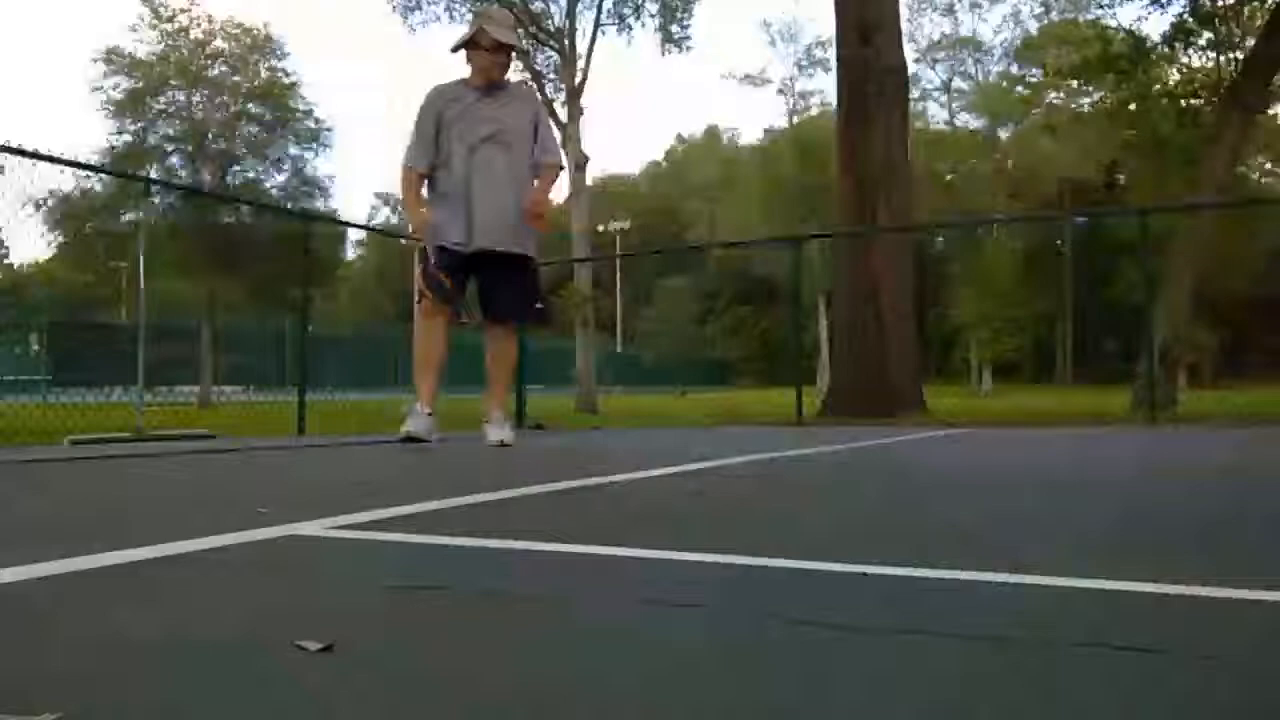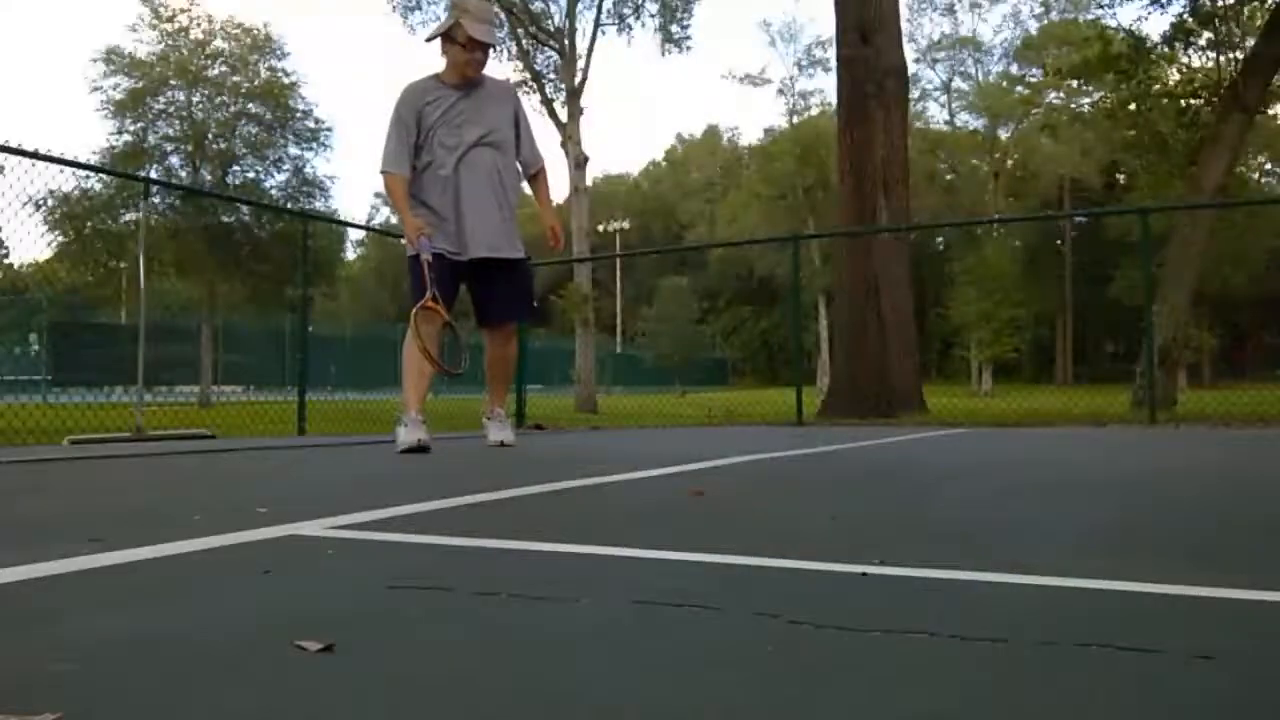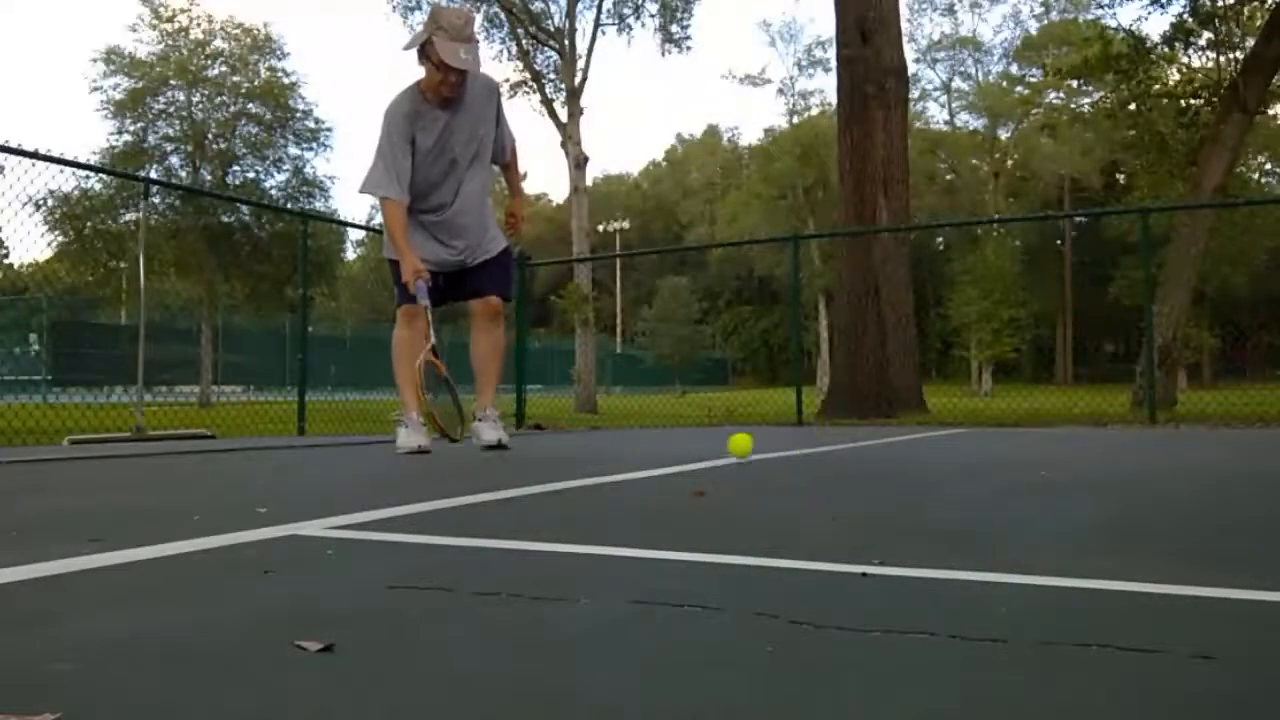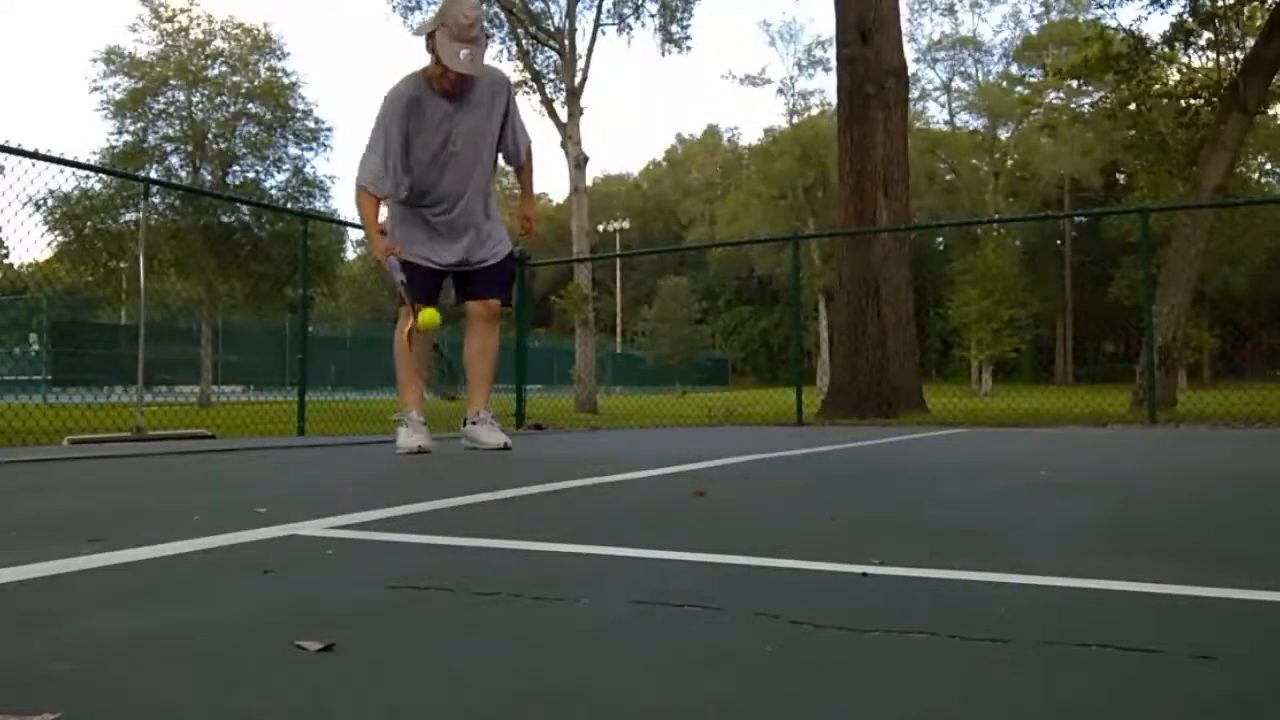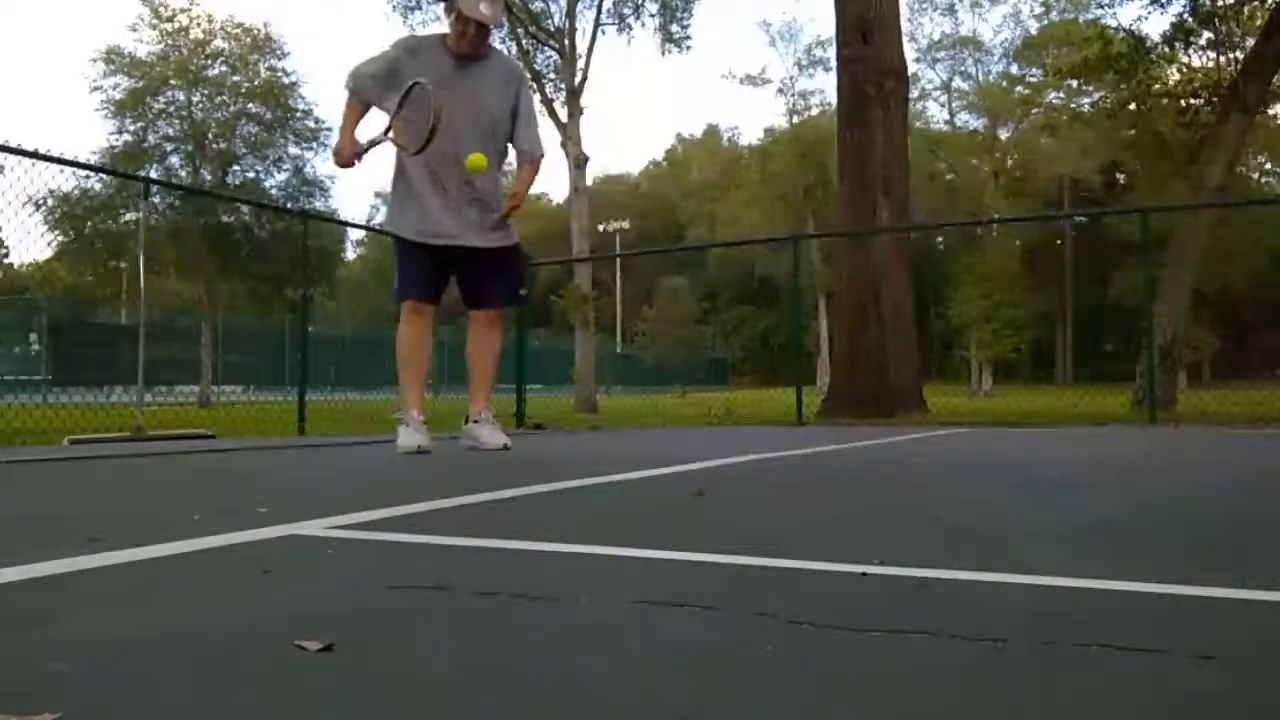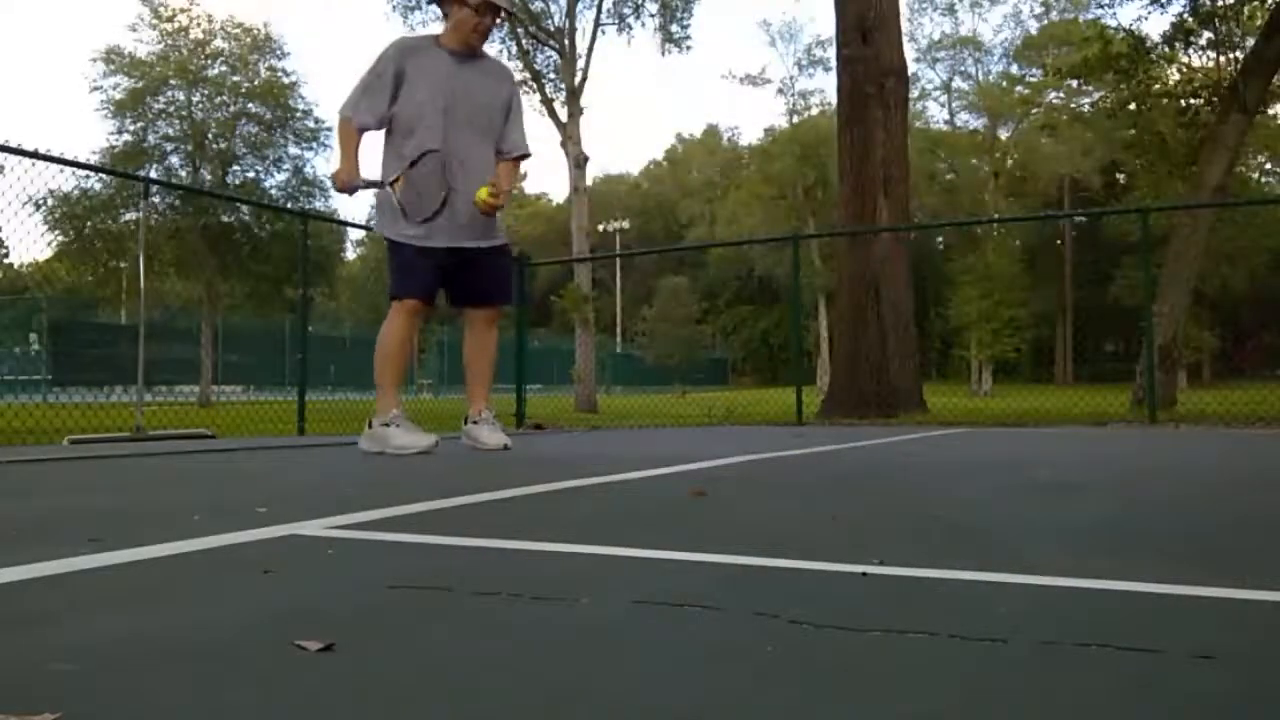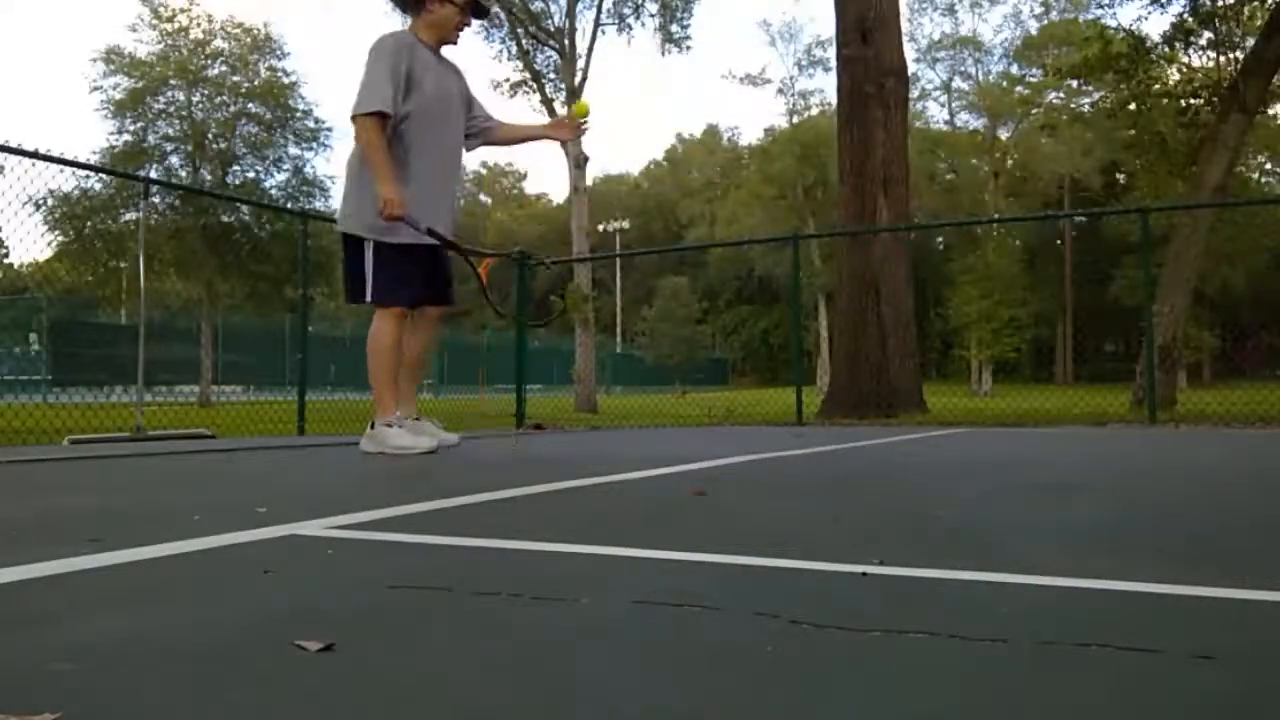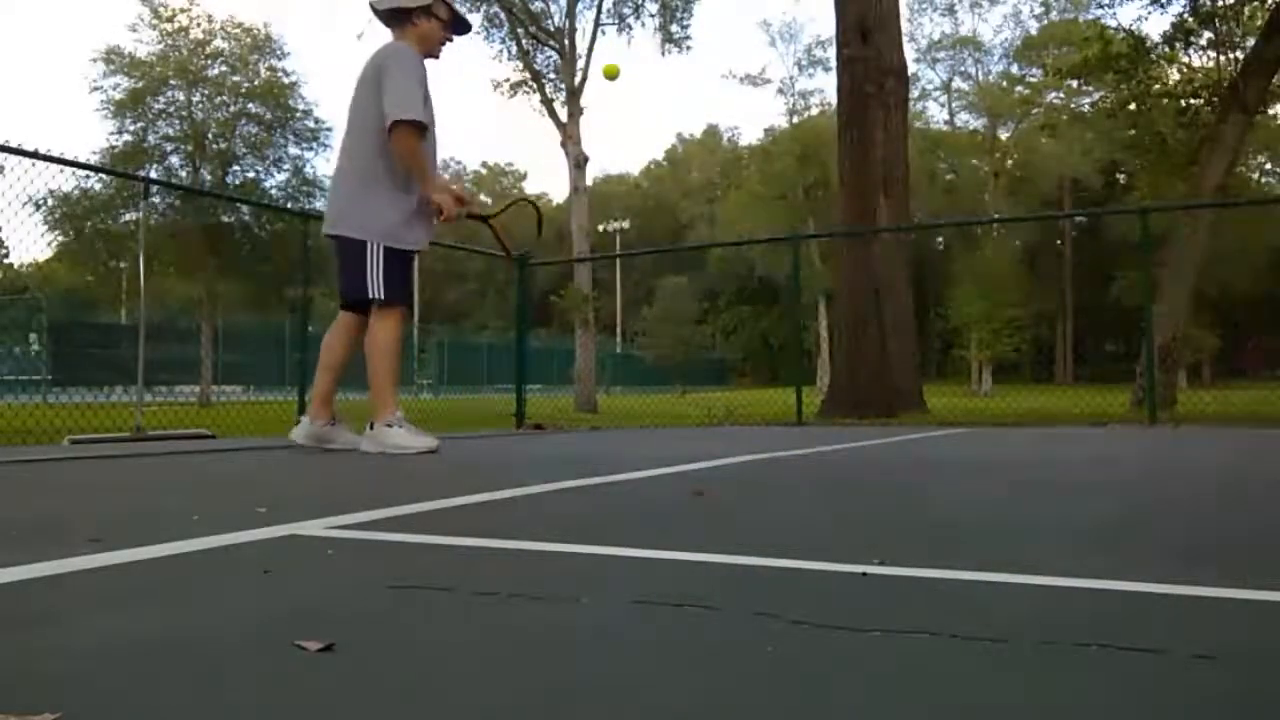
dt=0.3s
person 1, frame 1
left shoulder: (527, 101)
right shoulder: (441, 99)
left elbow: (549, 159)
right elbow: (415, 164)
left wrist: (542, 190)
right wrist: (414, 208)
left hip: (509, 235)
right hip: (447, 232)
left knee: (503, 323)
right knee: (433, 309)
left ankle: (495, 415)
right ankle: (424, 410)
person 1, frame 2
left shoulder: (505, 96)
right shoulder: (417, 97)
left elbow: (530, 161)
right elbow: (394, 168)
left wrist: (547, 210)
right wrist: (406, 216)
left hip: (497, 238)
right hip: (436, 238)
left knee: (502, 327)
left ankle: (496, 412)
right ankle: (412, 419)
person 1, frame 3
left shoulder: (486, 91)
right shoulder: (402, 113)
left elbow: (503, 148)
right elbow: (392, 193)
left wrist: (516, 196)
right wrist: (405, 256)
left hip: (477, 233)
right hip: (418, 234)
left knee: (490, 307)
right knee: (411, 313)
left ankle: (484, 413)
right ankle: (410, 420)
person 1, frame 4
left shoulder: (497, 86)
right shoulder: (403, 100)
left elbow: (517, 148)
right elbow: (371, 181)
left wrist: (527, 199)
right wrist: (374, 235)
left hip: (481, 231)
right hip: (418, 231)
left knee: (485, 311)
right knee: (413, 312)
left ankle: (477, 417)
right ankle: (411, 418)
person 1, frame 5
left shoulder: (510, 75)
right shoulder: (410, 54)
left elbow: (529, 147)
right elbow: (359, 83)
left wrist: (522, 187)
right wrist: (348, 136)
left hip: (486, 222)
right hip: (420, 216)
left knee: (487, 313)
right knee: (417, 307)
left ankle: (479, 417)
right ankle: (412, 418)
person 1, frame 6
left shoulder: (500, 77)
right shoulder: (405, 55)
left elbow: (512, 150)
right elbow: (354, 113)
left wrist: (501, 187)
right wrist: (348, 163)
left hip: (477, 223)
right hip: (412, 216)
left knee: (484, 312)
right knee: (408, 306)
left ankle: (478, 416)
right ankle: (385, 418)
person 1, frame 7
left shoulder: (448, 71)
right shoulder: (394, 48)
left elbow: (482, 129)
right elbow: (367, 115)
left wrist: (544, 130)
right wrist: (385, 181)
left hip: (423, 216)
right hip: (388, 214)
left knee: (430, 308)
right knee: (394, 308)
left ankle: (401, 408)
right ankle: (385, 424)
person 1, frame 8
left shoulder: (397, 63)
right shoulder: (402, 59)
right elbow: (403, 126)
left wrist: (440, 185)
right wrist: (432, 190)
left hip: (365, 214)
right hip: (375, 212)
left knee: (356, 313)
right knee: (389, 308)
left ankle: (318, 418)
right ankle: (385, 421)
